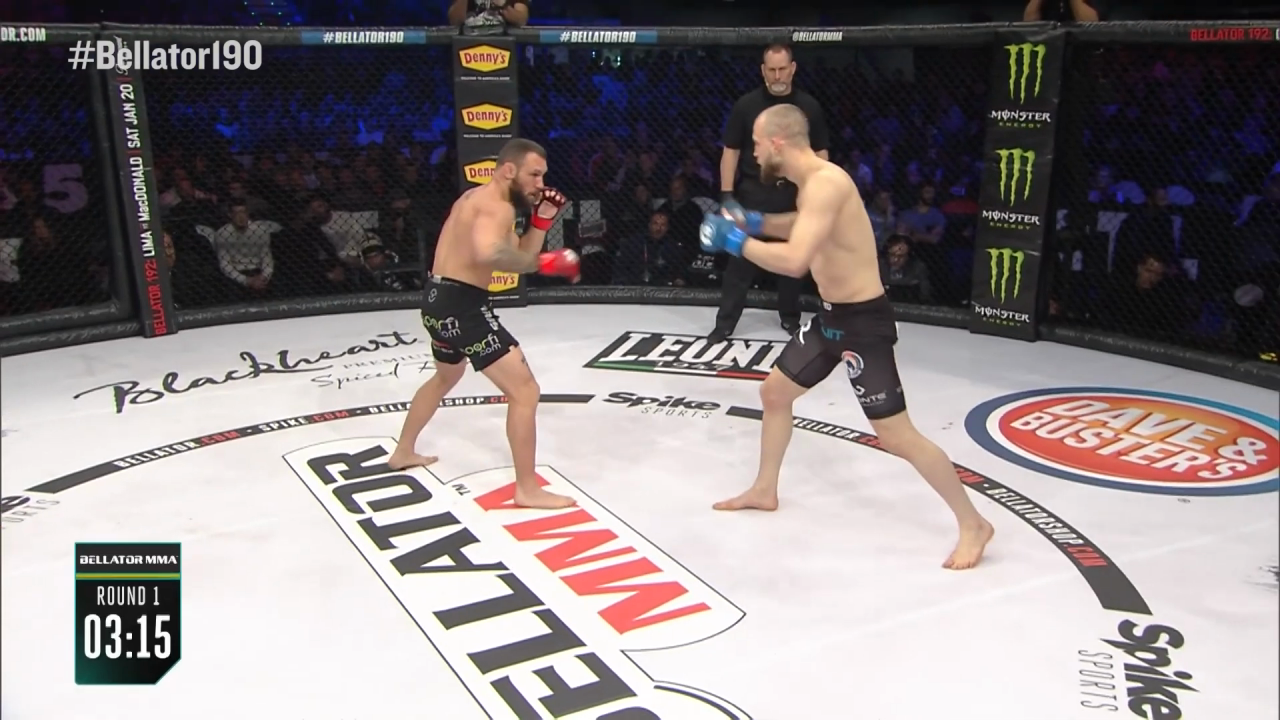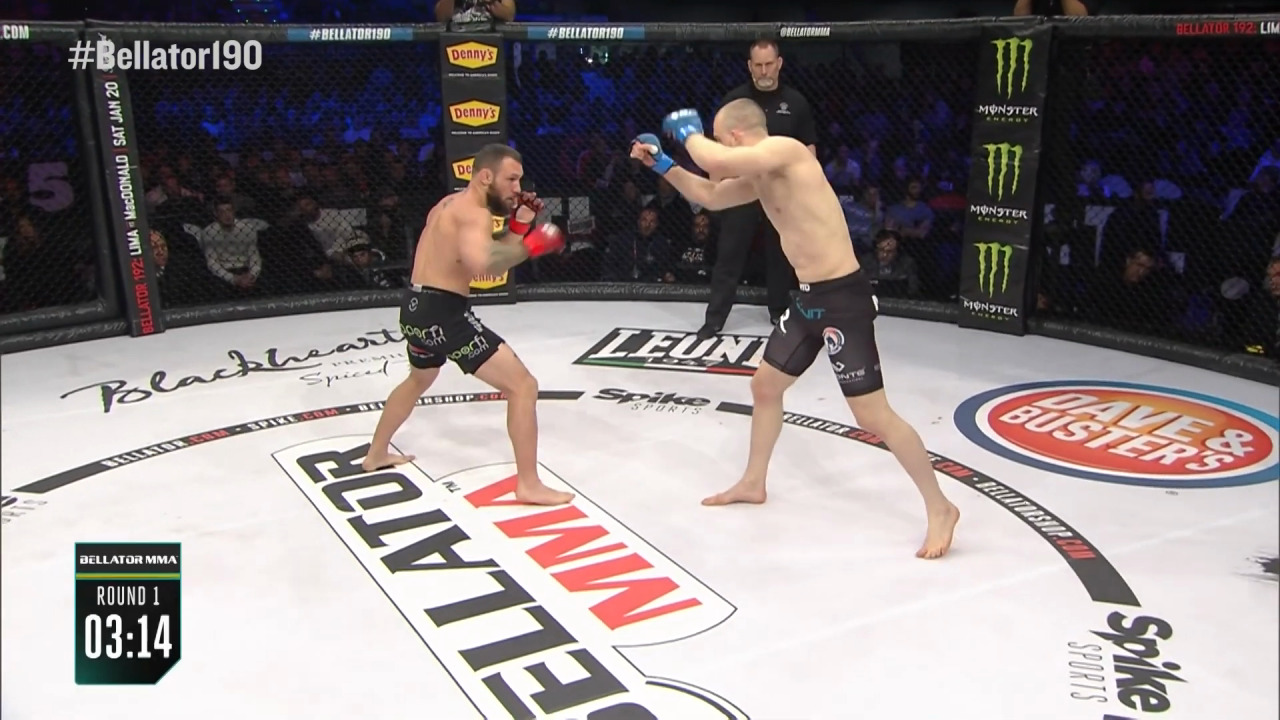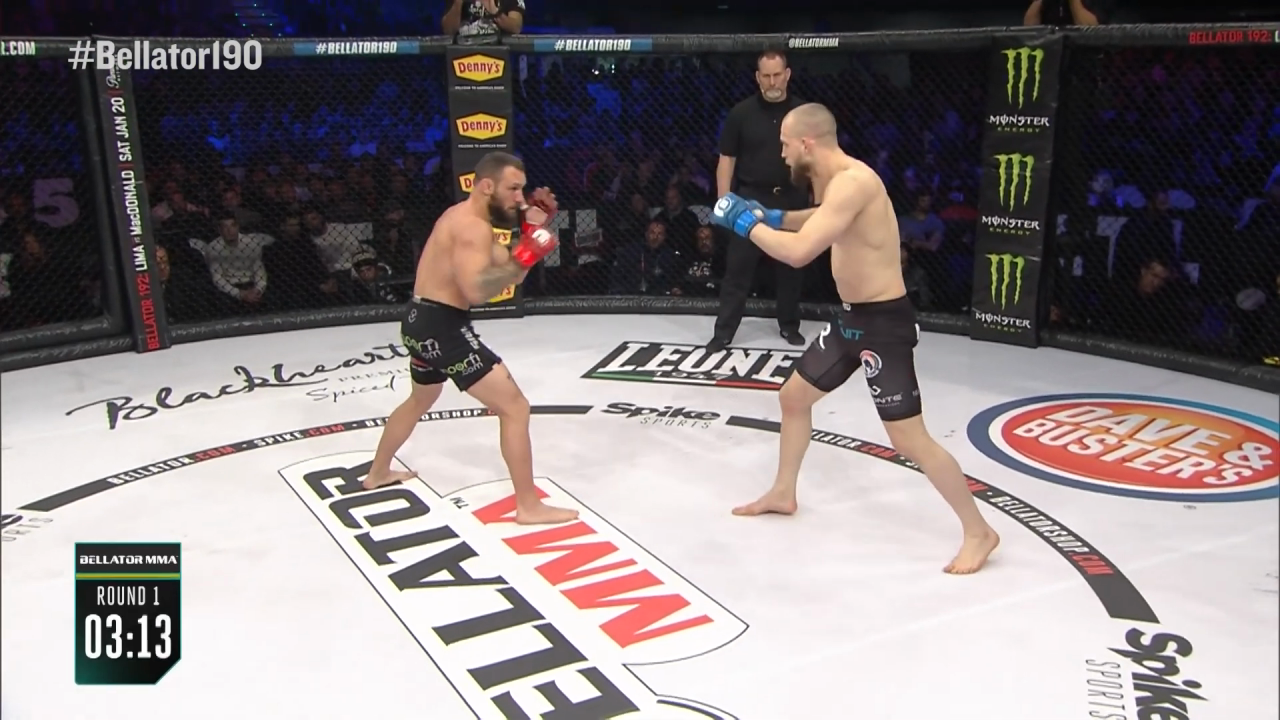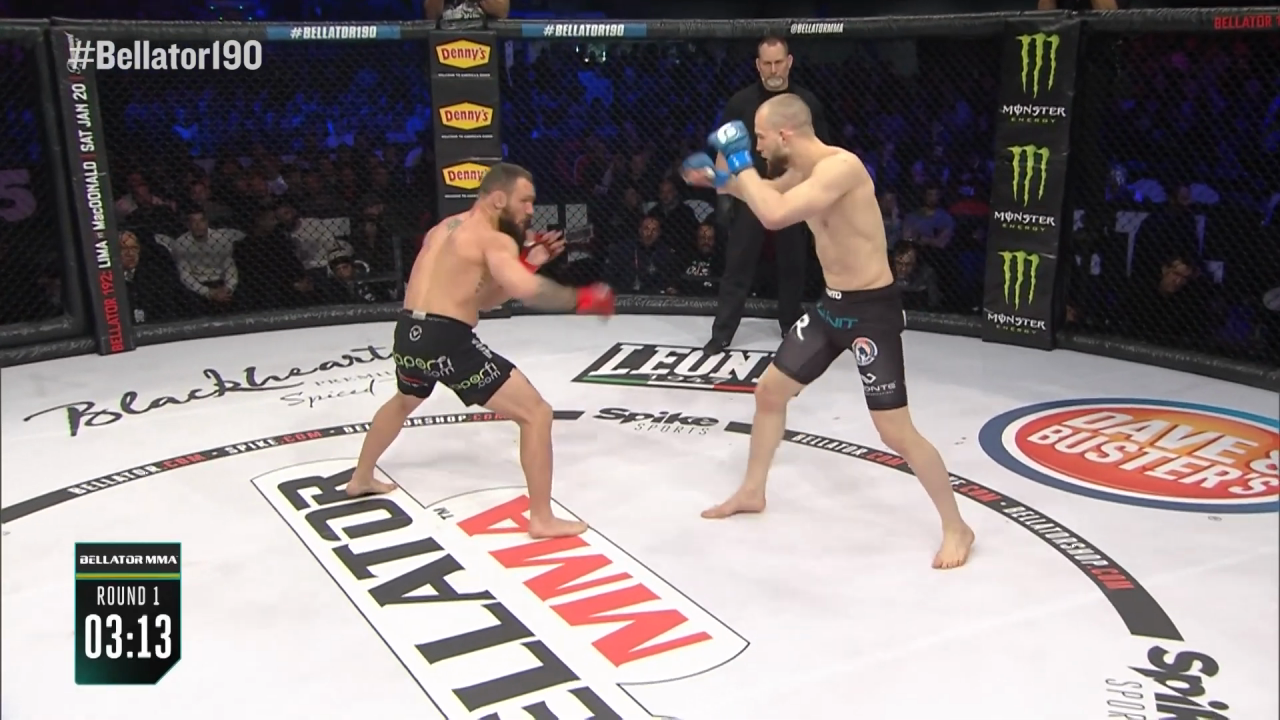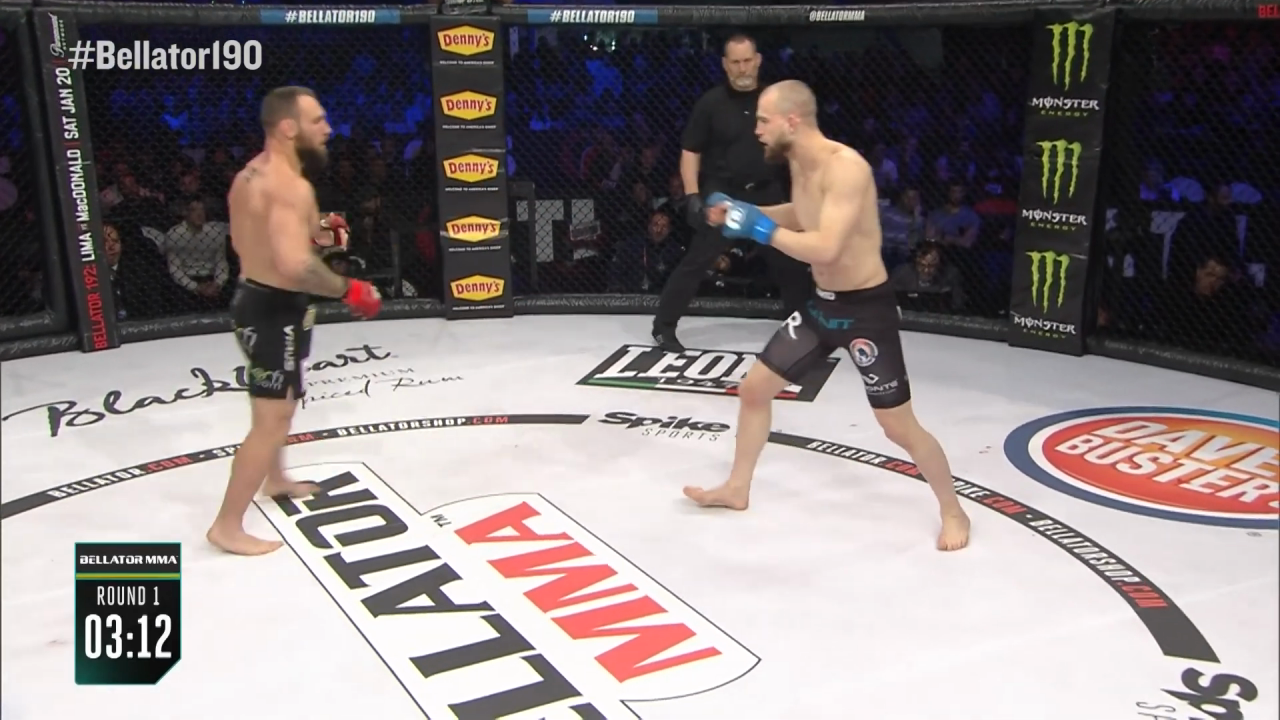
dt=0.7s
person 1, frame 1
left shoulder: (826, 183)
right shoulder: (810, 180)
left elbow: (795, 261)
left wrist: (736, 242)
right wrist: (756, 223)
left hip: (864, 321)
right hip: (831, 315)
left knee: (897, 437)
right knee: (774, 393)
left ankle: (972, 526)
right ankle: (764, 490)
person 1, frame 2
left shoulder: (786, 150)
right shoulder: (763, 174)
left elbow: (712, 161)
right elbow: (712, 195)
left wrist: (687, 129)
right wrist: (662, 162)
left hip: (843, 299)
right hip: (809, 297)
left knee: (874, 416)
right knee: (765, 387)
left ankle: (939, 511)
right ankle: (752, 484)
person 1, frame 3
left shoulder: (853, 182)
right shoulder: (836, 179)
left elbow: (799, 251)
left wrist: (747, 224)
right wrist: (777, 218)
left hip: (884, 322)
right hip: (851, 318)
left knee: (910, 440)
right knee: (793, 398)
left ankle: (979, 533)
right ankle: (782, 494)
person 1, frame 4
left shoulder: (842, 168)
right shoulder: (808, 170)
left elbow: (774, 214)
right elbow: (768, 193)
left wrist: (740, 159)
right wrist: (717, 173)
left hip: (875, 310)
right hip: (833, 304)
left knee: (895, 433)
right knee: (770, 393)
left ankle: (956, 529)
right ankle: (750, 494)
person 1, frame 5
left shoulder: (845, 167)
right shoulder: (799, 163)
left elbow: (826, 249)
left wrist: (762, 230)
right wrist: (745, 212)
left hip: (867, 308)
right hip: (821, 304)
left knee: (900, 428)
right knee: (753, 389)
left ankle: (952, 513)
right ankle: (736, 489)
person 2, frame 1
left shoulder: (479, 198)
right shoulder: (496, 206)
left elbow: (516, 257)
right elbow: (491, 256)
left wrist: (543, 219)
right wrist: (548, 262)
left hip: (440, 300)
right hip: (461, 306)
left knee: (446, 378)
right knee: (525, 392)
left ankle: (403, 453)
right ankle: (527, 489)
person 2, frame 2
left shoulder: (451, 204)
right shoulder: (472, 213)
left elbow: (493, 265)
right elbow: (482, 262)
left wrist: (519, 224)
right wrist: (532, 243)
left hip: (417, 307)
right hip: (444, 313)
left knee: (419, 381)
right knee: (523, 387)
left ankle: (377, 454)
right ankle: (529, 486)
person 2, frame 3
left shoulder: (462, 217)
right shoulder: (473, 227)
left elbow: (510, 272)
right elbow: (476, 290)
left wrist: (531, 227)
right wrist: (527, 253)
left hip: (421, 321)
right hip: (444, 327)
left knee: (420, 401)
right knee: (515, 408)
left ankle: (378, 472)
right ankle: (529, 506)
person 2, frame 4
left shoulder: (446, 229)
right shoulder: (493, 240)
right elbow: (526, 289)
left wrist: (531, 257)
right wrist: (582, 299)
left hip: (409, 335)
right hip: (448, 342)
left knee: (401, 404)
right knee: (536, 416)
left ankle: (361, 479)
right ankle: (543, 518)
person 2, frame 5
left shoulder: (250, 175)
right shoulder: (290, 187)
right elbow: (296, 267)
left wrist: (311, 231)
right wrist: (348, 290)
left hip: (255, 301)
right hip: (275, 312)
left knee: (278, 408)
right knee: (270, 426)
left ankle: (275, 479)
right ankle: (228, 525)
person 3, frame 1
left shoulder: (809, 107)
right shoulder: (746, 105)
left elbow: (820, 152)
right elbow: (731, 150)
right wrist: (727, 192)
left hip: (795, 192)
right hip: (755, 191)
right knee: (740, 259)
left ankle: (790, 317)
right ankle: (725, 322)
person 3, frame 2
left shoulder: (796, 102)
right shoulder: (734, 100)
left elbow: (807, 147)
left knee: (781, 254)
right knee: (729, 255)
left ankle: (779, 312)
right ankle: (715, 318)
person 3, frame 3
right shoulder: (741, 112)
right elbow: (726, 158)
right wrist: (723, 200)
left hip: (791, 199)
right hip: (750, 198)
left knee: (791, 266)
right knee: (738, 267)
left ankle: (789, 325)
right ankle: (723, 331)
person 3, frame 4
left shoulder: (808, 102)
right shoulder: (742, 102)
right wrist: (724, 194)
left knee: (794, 264)
right knee: (738, 264)
left ankle: (791, 326)
right ankle: (722, 332)
person 3, frame 5
right shoulder: (710, 103)
right elbow: (691, 152)
right wrist: (692, 196)
left hip: (767, 193)
right hip: (722, 194)
left knee: (789, 264)
right knee: (696, 261)
right ankle: (663, 328)
